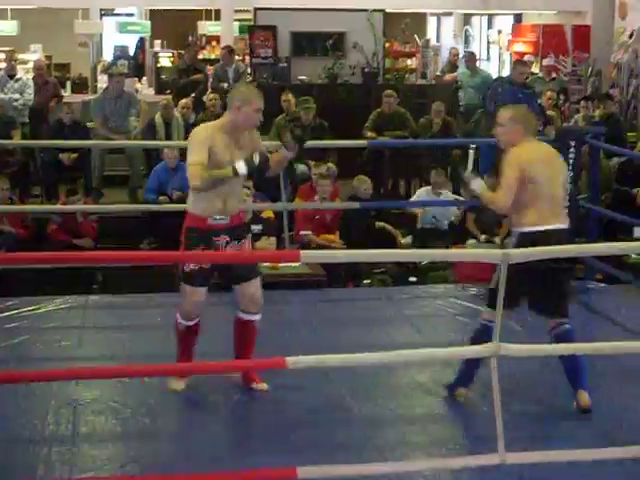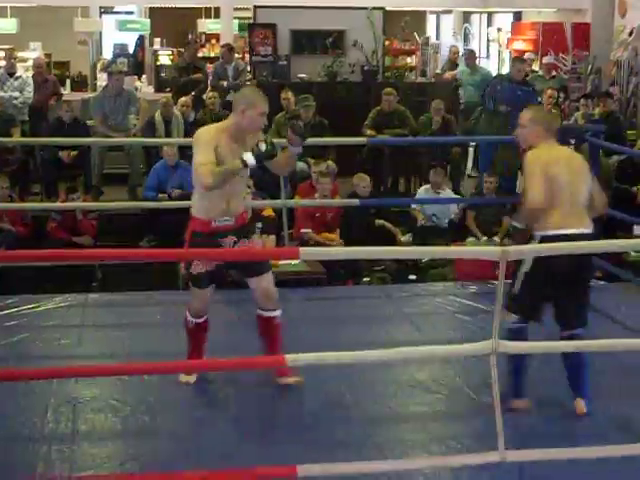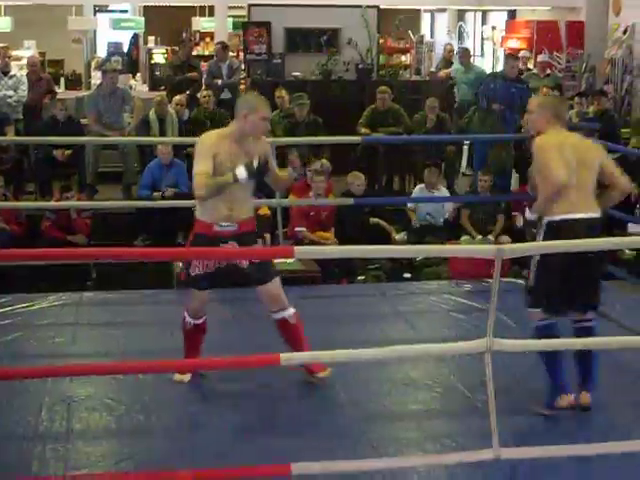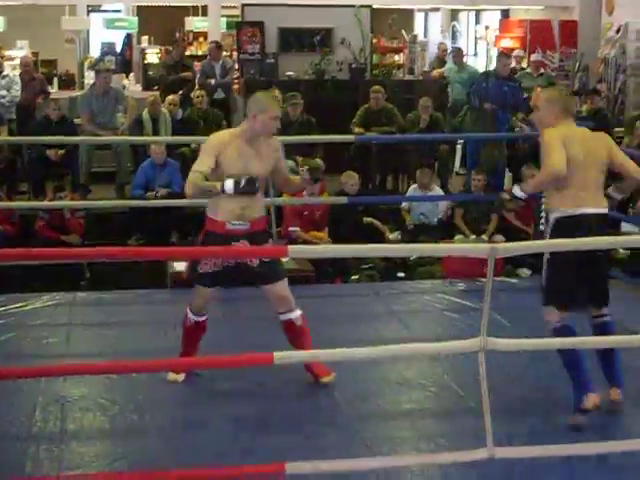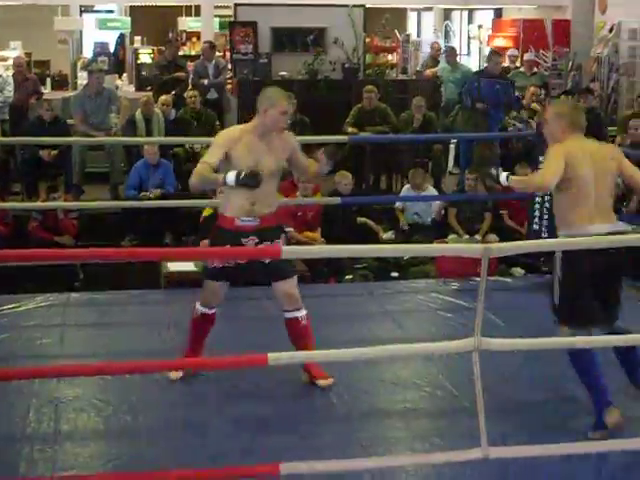
dt=0.1s
person 1, frame 1
left shoulder: (515, 156)
right shoulder: (554, 155)
left elbow: (501, 204)
left wrist: (478, 187)
left hip: (529, 239)
right hip: (560, 236)
left knee: (490, 313)
right knee: (559, 320)
left ankle: (463, 383)
right ankle: (582, 392)
person 1, frame 2
left shoulder: (535, 157)
right shoulder: (578, 159)
left elbow: (536, 202)
right elbow: (599, 205)
left wrist: (521, 218)
left hip: (551, 243)
right hip: (581, 242)
left knee: (517, 317)
right knee: (571, 327)
left ankle: (517, 395)
right ankle: (580, 398)
person 1, frame 3
left shoulder: (544, 142)
right shoulder: (589, 146)
left elbow: (556, 180)
right elbow: (622, 186)
left wrist: (535, 208)
left hip: (559, 230)
right hip: (593, 227)
left knee: (541, 312)
right knee: (583, 313)
left ankle: (558, 393)
right ankle: (585, 390)
person 1, frame 4
left shoulder: (553, 134)
right shoulder: (601, 139)
left elbow: (557, 169)
left wrist: (525, 188)
left hip: (567, 225)
right hip: (600, 222)
left knee: (556, 313)
right knee: (599, 310)
left ankle: (584, 394)
person 1, frame 5
left shoulder: (560, 152)
right shoulder: (610, 153)
left elbow: (546, 182)
left wrist: (508, 179)
left hip: (578, 249)
right hip: (609, 242)
left knee: (571, 332)
right knee: (610, 326)
left ankle: (606, 410)
person 2, frame 1
left shoulder: (249, 135)
right shoulder: (203, 134)
left elbow: (273, 168)
right elbow: (197, 182)
left wrist: (288, 151)
right wrist: (239, 169)
left hip: (236, 227)
right hip: (200, 228)
left knee: (252, 299)
right knee: (192, 304)
left ankle: (244, 368)
right ankle: (182, 366)
person 2, frame 2
left shoulder: (253, 137)
right shoulder: (207, 136)
left elbow: (281, 169)
right elbow: (207, 181)
left wrist: (295, 146)
right wrist: (248, 159)
left hip: (240, 227)
right hip: (205, 230)
left knee: (268, 293)
right knee: (200, 302)
left ankle: (277, 363)
right ankle: (194, 361)
person 2, frame 3
left shoulder: (260, 145)
right shoulder: (209, 142)
left elbow: (279, 183)
right elbow: (200, 190)
right wrist: (242, 173)
left hip: (245, 233)
right hip: (209, 234)
left knee: (276, 299)
right knee: (197, 305)
left ankle: (308, 360)
right ankle: (189, 361)
person 2, frame 4
left shoulder: (272, 146)
right shoulder: (218, 142)
left elbow: (285, 184)
right elbow: (191, 188)
left wrist: (305, 180)
right wrist: (229, 186)
left hip: (256, 231)
right hip: (219, 232)
left knee: (283, 299)
right knee: (200, 302)
left ankle: (312, 361)
right ankle: (185, 360)
person 2, frame 5
left shoulder: (287, 141)
right shoulder: (229, 137)
left elbow: (308, 175)
right elbow: (195, 181)
left wrist: (322, 166)
right wrist: (232, 178)
left hip: (269, 229)
right hip: (229, 228)
left knee: (290, 297)
right knee: (211, 298)
left ankle: (310, 364)
right ankle: (191, 357)
person 3, frame 1
left shoulder: (528, 90)
right shoulder: (499, 82)
left elbow: (536, 112)
right elbow: (489, 100)
right wrist: (497, 111)
right hip: (494, 127)
person 3, frame 2
left shoulder: (527, 88)
right shoulder: (498, 81)
right elbow: (486, 98)
right wrist: (496, 107)
left hip: (511, 129)
right hip: (491, 126)
left knee: (510, 162)
right knee: (486, 161)
left ankle: (509, 192)
person 3, frame 3
left shoulder: (521, 85)
right shoulder: (491, 79)
right elbow: (480, 96)
right wrist: (490, 106)
left hip: (506, 126)
right hip: (485, 124)
left knee: (504, 160)
right knee: (480, 158)
left ankle: (503, 190)
person 3, frame 4
left shoulder: (513, 83)
right shoulder: (484, 77)
left elbow: (521, 104)
right elbow: (472, 95)
right wrist: (482, 105)
left hip: (499, 126)
right hip: (478, 123)
left knee: (497, 158)
right knee: (474, 157)
left ankle: (497, 188)
person 3, frame 5
left shoulder: (505, 81)
right shoulder: (475, 77)
left elbow: (513, 102)
right elbow: (464, 95)
right wrist: (474, 105)
left hip: (491, 125)
right hip: (470, 123)
right knee: (466, 156)
